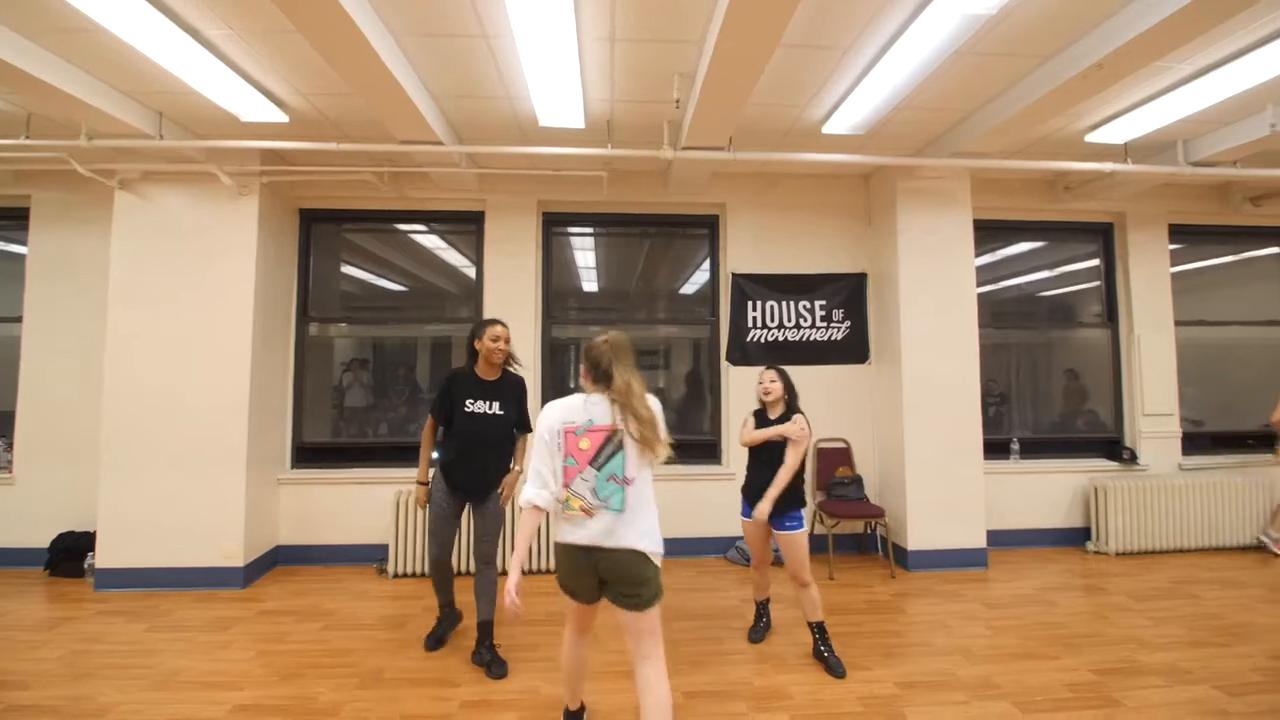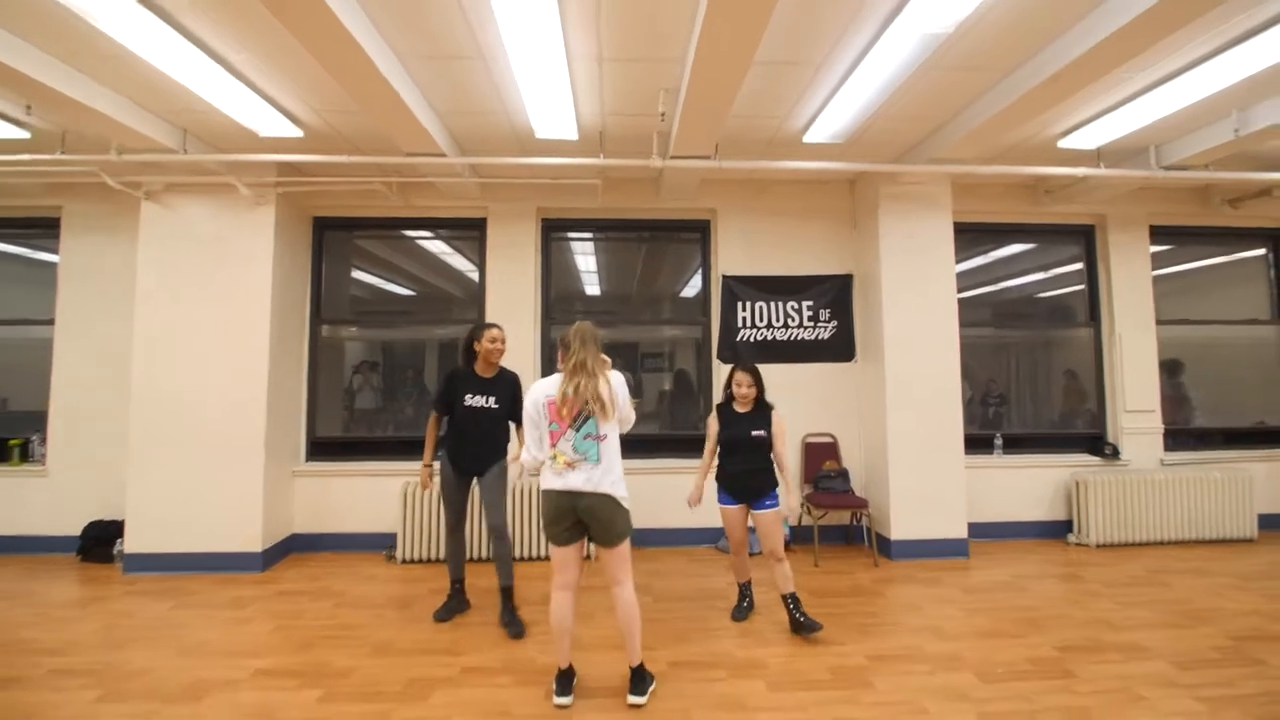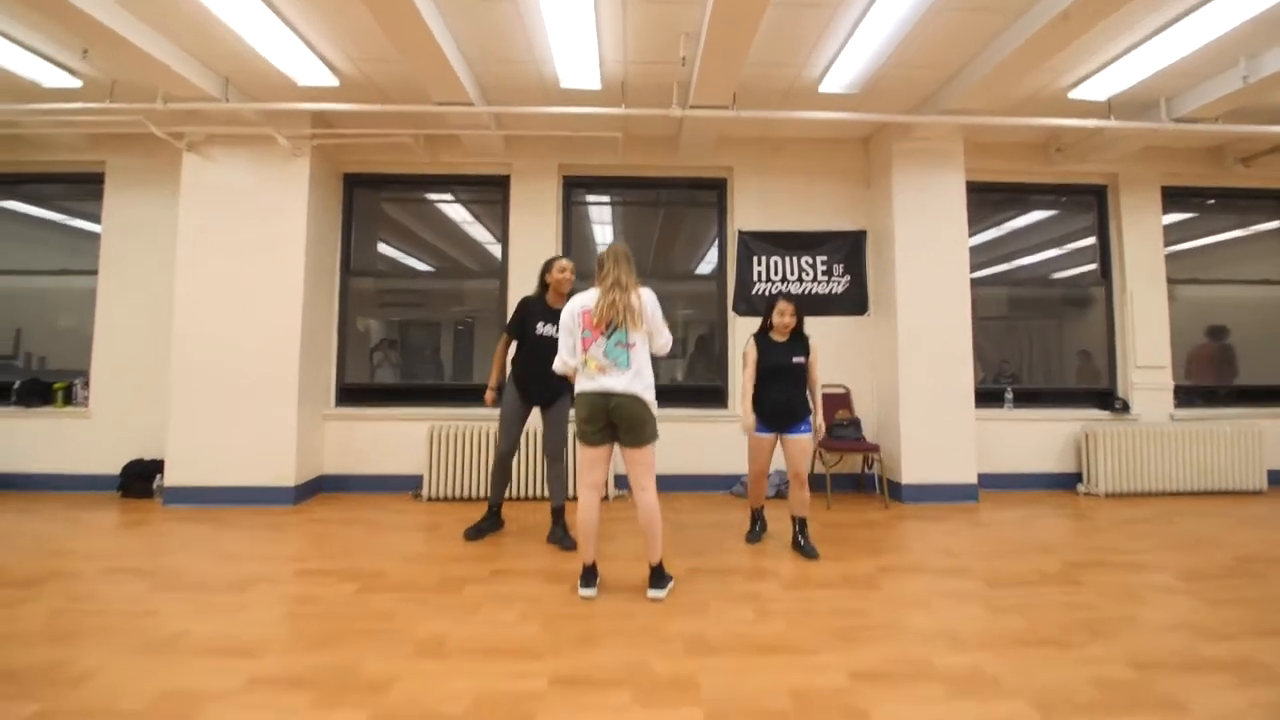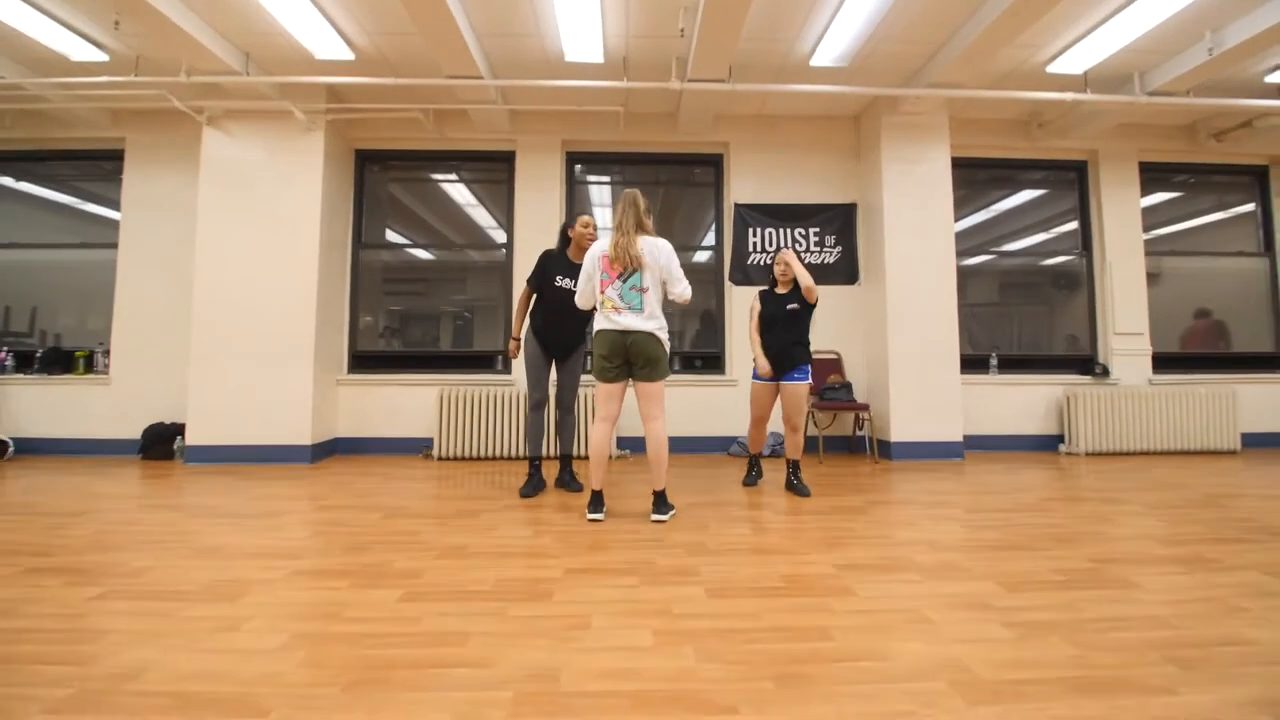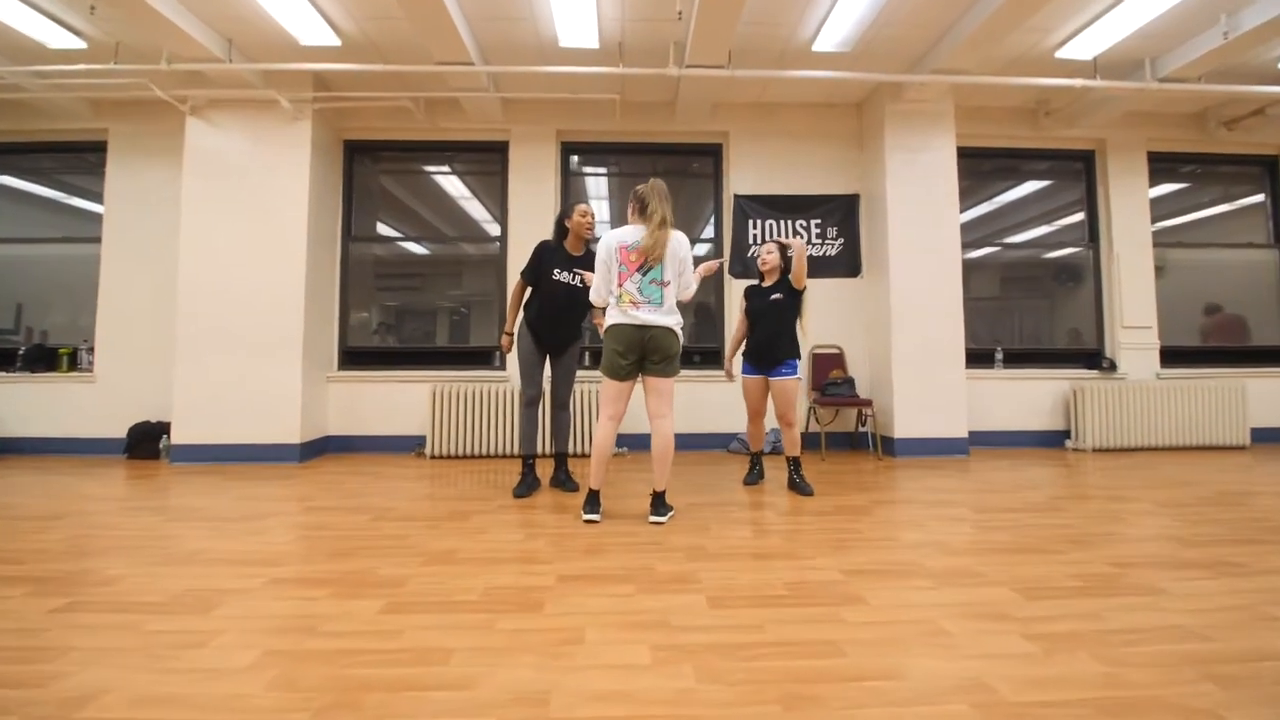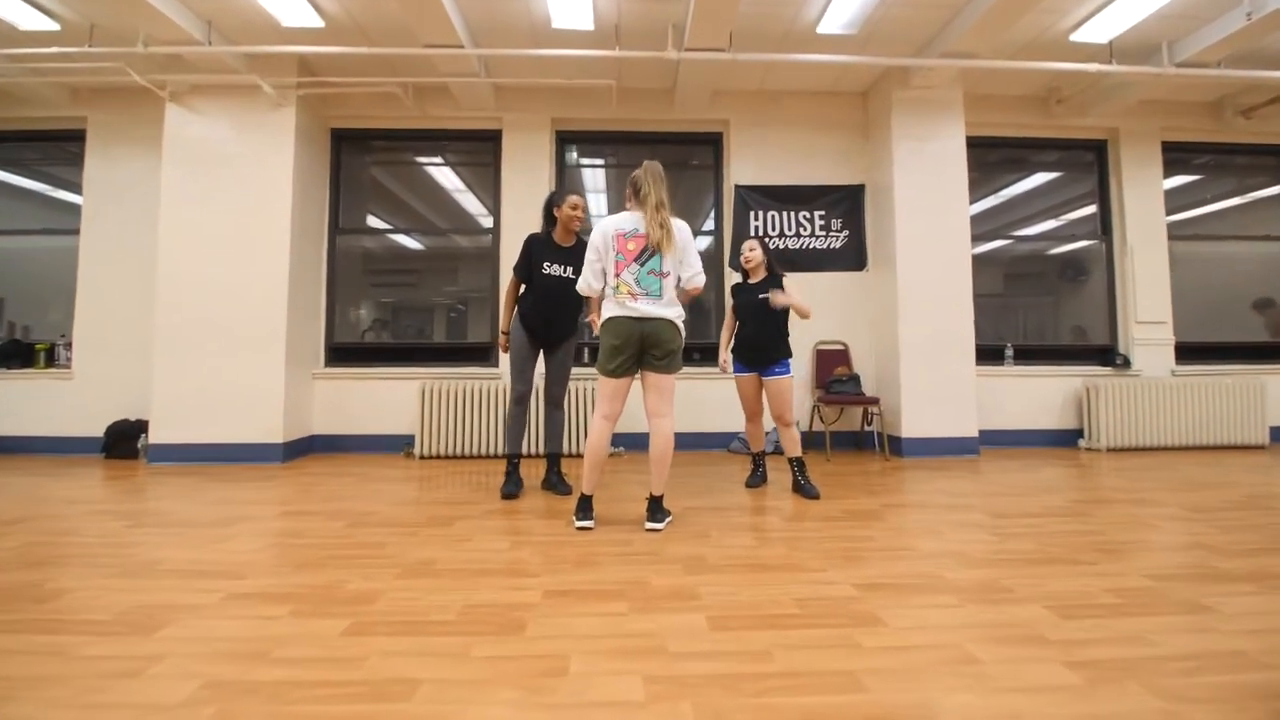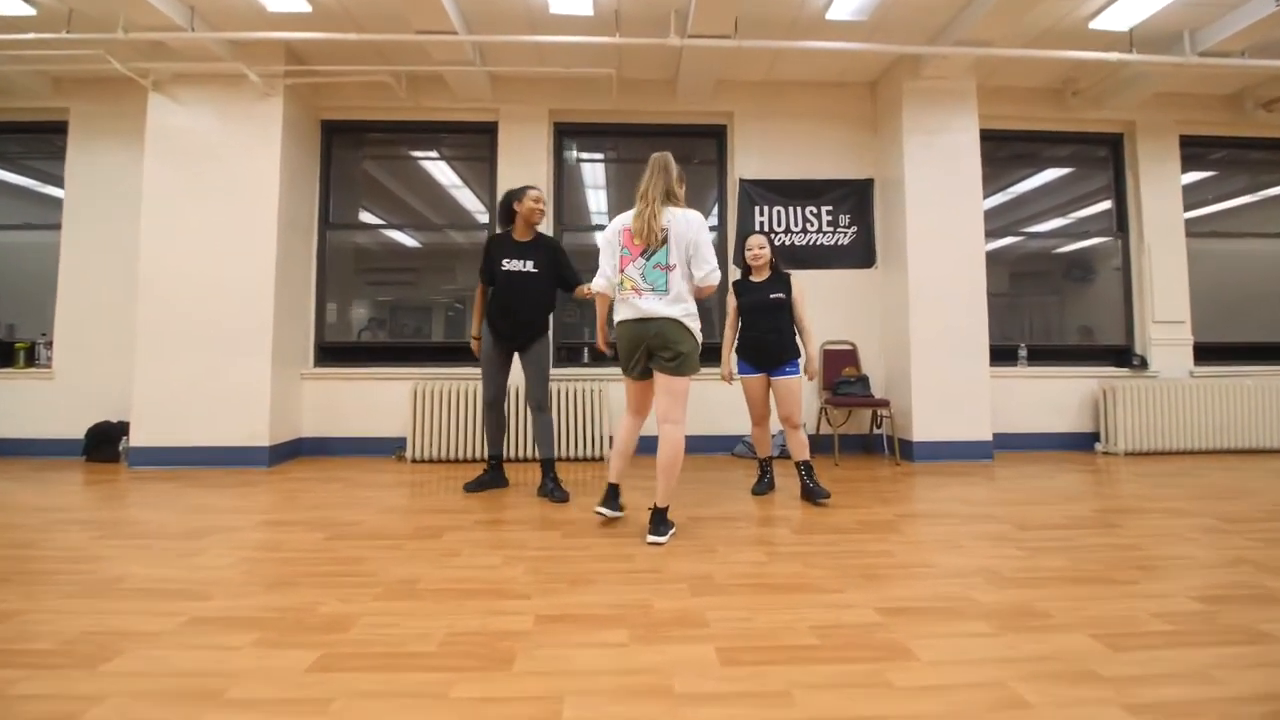
dt=0.5s
person 1, frame 1
right shoulder: (645, 408)
left elbow: (538, 494)
left wrist: (515, 567)
left hip: (574, 548)
right hip: (630, 549)
left knee: (578, 630)
right knee: (648, 659)
person 1, frame 2
left shoulder: (539, 391)
right shoulder: (612, 382)
left elbow: (533, 457)
right elbow: (626, 423)
left hip: (558, 496)
right hip: (604, 494)
left knee: (563, 586)
right knee: (621, 583)
left ankle: (564, 679)
right ankle: (638, 677)
person 1, frame 3
left shoulder: (577, 304)
right shoulder: (644, 299)
left elbow: (565, 364)
right elbow: (662, 346)
left hip: (591, 399)
right hip: (633, 398)
left knee: (590, 487)
right knee: (644, 487)
left ankle: (588, 574)
right ankle: (656, 574)
person 1, frame 4
left shoulder: (598, 250)
right shoulder: (661, 247)
left elbow: (583, 301)
right elbow: (682, 295)
right wrist: (673, 277)
left hip: (609, 337)
right hip: (648, 338)
left knee: (604, 419)
right knee: (653, 419)
left ankle: (596, 500)
right ankle: (660, 501)
person 1, frame 5
left shoulder: (611, 239)
right shoulder: (678, 240)
left elbow: (600, 298)
right elbow: (685, 293)
left wrist: (594, 282)
right wrist: (701, 272)
left hip: (622, 332)
right hip: (663, 333)
left knee: (609, 417)
right knee: (661, 417)
left ankle: (593, 500)
right ankle: (659, 502)
person 1, frame 6
left shoulder: (606, 227)
right shoulder: (678, 228)
left elbow: (590, 286)
right elbow: (694, 281)
left wrist: (598, 309)
right wrist: (677, 296)
left hip: (619, 325)
right hip: (664, 326)
left knee: (605, 416)
right knee: (660, 417)
left ankle: (585, 506)
right ankle: (656, 507)
person 1, frame 7
left shoulder: (619, 224)
right shoulder: (691, 220)
left elbow: (603, 285)
right elbow: (709, 280)
left wrist: (601, 328)
right wrist: (690, 292)
left hip: (630, 326)
right hip: (675, 326)
left knee: (634, 413)
right knee: (671, 421)
left ankle: (611, 494)
right ankle: (660, 518)
person 2, frame 1
left shoulder: (515, 385)
right shoulder: (457, 379)
left elbow: (521, 433)
right elbow: (431, 427)
left wrist: (516, 470)
right wrist: (422, 478)
left hip: (492, 482)
right hip: (449, 479)
left knee: (486, 560)
right knee: (438, 556)
left ankle: (485, 644)
right ankle: (447, 614)
person 2, frame 2
left shoulder: (510, 381)
right shoulder: (457, 377)
left elbow: (521, 422)
right elbow: (435, 418)
right wrist: (427, 462)
left hip: (493, 462)
right hip: (455, 461)
left knee: (498, 528)
right knee: (454, 527)
left ankle: (508, 607)
right ankle: (457, 594)
person 2, frame 3
right shoulder: (529, 305)
right elbow: (505, 343)
right wrist: (492, 385)
left hip: (557, 392)
right hip: (520, 387)
left knee: (556, 455)
right knee: (505, 450)
left ankle: (559, 525)
right ankle: (493, 515)
person 2, frame 4
right shoulder: (550, 259)
right elbow: (527, 295)
right wrist: (515, 335)
left hip: (573, 345)
right hip: (539, 339)
left knee: (567, 405)
right knee: (537, 401)
left ankle: (566, 471)
right ankle: (535, 472)
person 2, frame 5
left shoulder: (594, 261)
right shoulder: (546, 251)
right elbow: (521, 287)
left wrist: (602, 320)
right wrist: (508, 330)
left hip: (568, 340)
right hip: (533, 333)
left knee: (561, 401)
right knee: (530, 397)
left ankle: (561, 469)
right ankle: (528, 472)
person 2, frame 6
left shoulder: (586, 252)
right shoulder: (535, 244)
right elbow: (514, 285)
right wrist: (504, 328)
left hip: (563, 335)
right hip: (526, 328)
left knee: (555, 399)
right knee: (520, 395)
left ankle: (553, 471)
right ankle: (513, 471)
person 2, frame 7
left shoulder: (550, 247)
right shoulder: (496, 243)
left elbow: (575, 287)
right elbow: (483, 288)
left wrist: (591, 290)
right wrist: (476, 333)
left hip: (535, 335)
right hip: (497, 332)
left knee: (539, 402)
right knee: (492, 400)
left ankle: (549, 477)
right ankle: (495, 469)
person 3, frame 1
left shoulder: (797, 420)
right shoulder: (755, 417)
left elbow: (789, 465)
right elbow: (745, 439)
left wrist: (769, 501)
right wrist: (779, 430)
left hip: (786, 507)
right hip: (752, 500)
left knee: (801, 576)
right knee: (759, 563)
left ankle: (821, 643)
right ankle: (762, 616)
person 3, frame 2
left shoulder: (769, 414)
right shoulder: (719, 414)
left elbow: (780, 455)
right elbow: (709, 453)
left wrist: (791, 492)
right wrist: (698, 486)
left hip: (764, 491)
right hip: (730, 491)
left knee: (776, 553)
right knee: (737, 547)
left ankle: (796, 613)
right ankle: (745, 597)
person 3, frame 3
left shoulder: (804, 344)
right shoulder: (756, 343)
left elbow: (813, 382)
right elbow: (748, 378)
left wrist: (818, 414)
right wrist: (747, 412)
left hip: (797, 419)
right hip: (764, 418)
left knee: (799, 477)
right knee: (757, 475)
left ankle: (800, 534)
right ankle: (757, 520)
person 3, frame 4
left shoulder: (804, 295)
right shoulder: (762, 297)
left elbow: (809, 284)
right elbow: (754, 330)
left wrist: (794, 258)
right wrist: (759, 357)
left hip: (796, 366)
right hip: (766, 366)
left knee: (794, 423)
right knee: (757, 421)
left ankle: (793, 475)
right ankle: (754, 466)
person 3, frame 5
left shoulder: (792, 285)
right shoulder: (750, 292)
left elbow: (799, 247)
right elbow: (742, 329)
left wrist: (787, 242)
right wrist: (729, 357)
left hip: (784, 361)
right hip: (753, 361)
left knee: (787, 419)
right knee: (754, 417)
left ankle: (795, 473)
right ankle: (756, 465)
person 3, frame 6
left shoulder: (779, 282)
right shoulder: (737, 290)
left elbow: (806, 312)
right elbow: (729, 325)
left wrist: (788, 301)
right wrist: (723, 352)
left hip: (776, 359)
right hip: (743, 360)
left knee: (784, 418)
right knee: (752, 415)
left ankle: (800, 475)
right ankle: (758, 467)
person 3, frame 7
left shoulder: (786, 282)
right shoulder: (738, 287)
left elbow: (801, 321)
right elbow: (731, 326)
left wrist: (811, 355)
right wrist: (725, 360)
left hip: (785, 360)
right hip: (750, 361)
left knee: (792, 420)
right knee: (759, 419)
left ankle: (808, 480)
right ankle: (765, 473)
